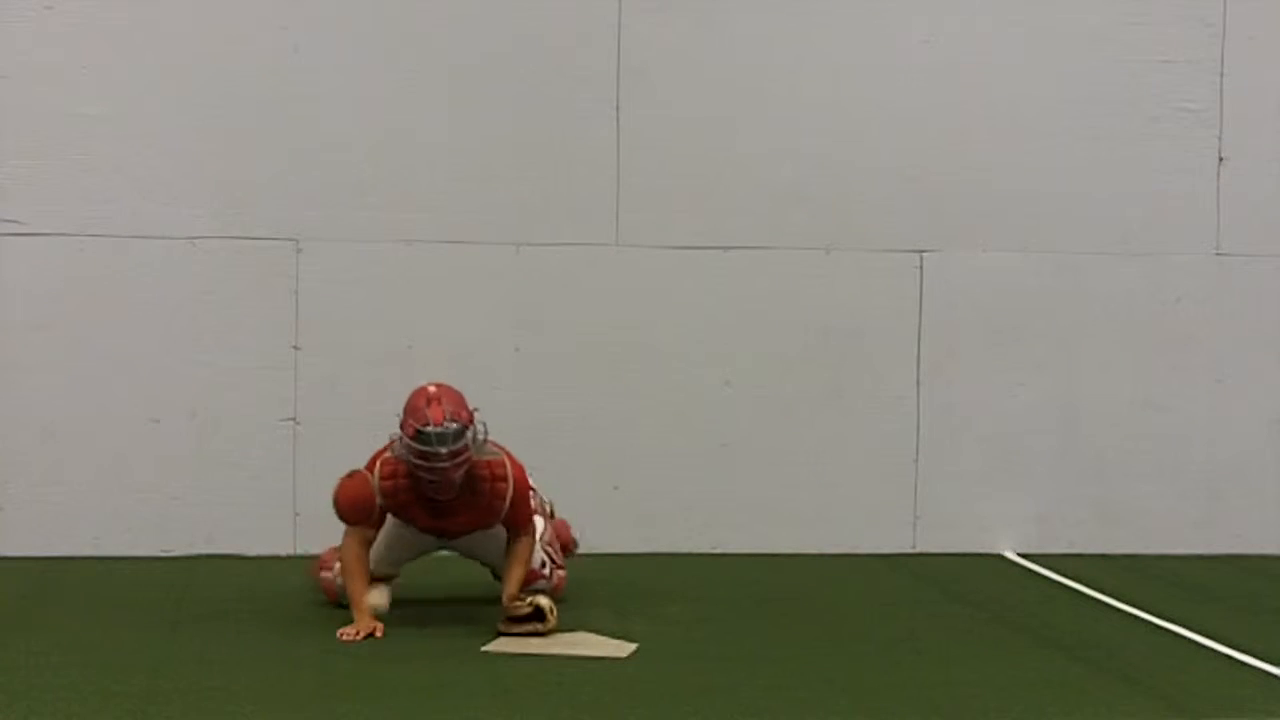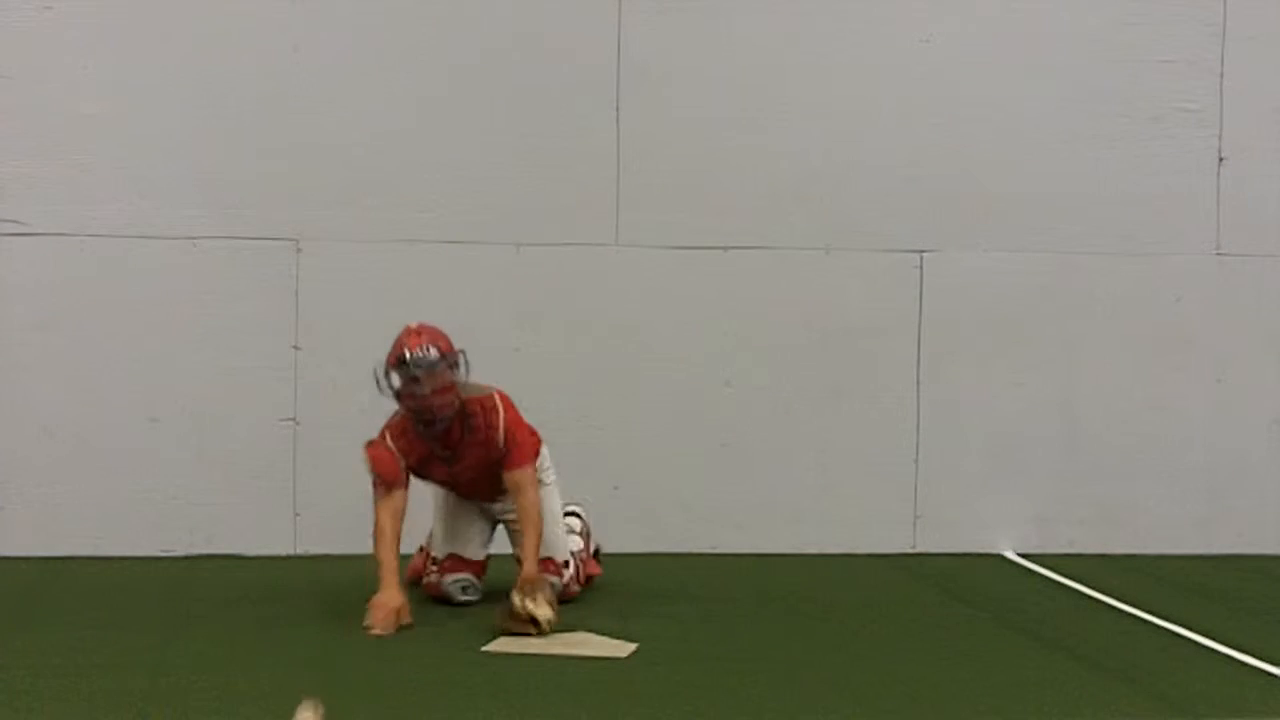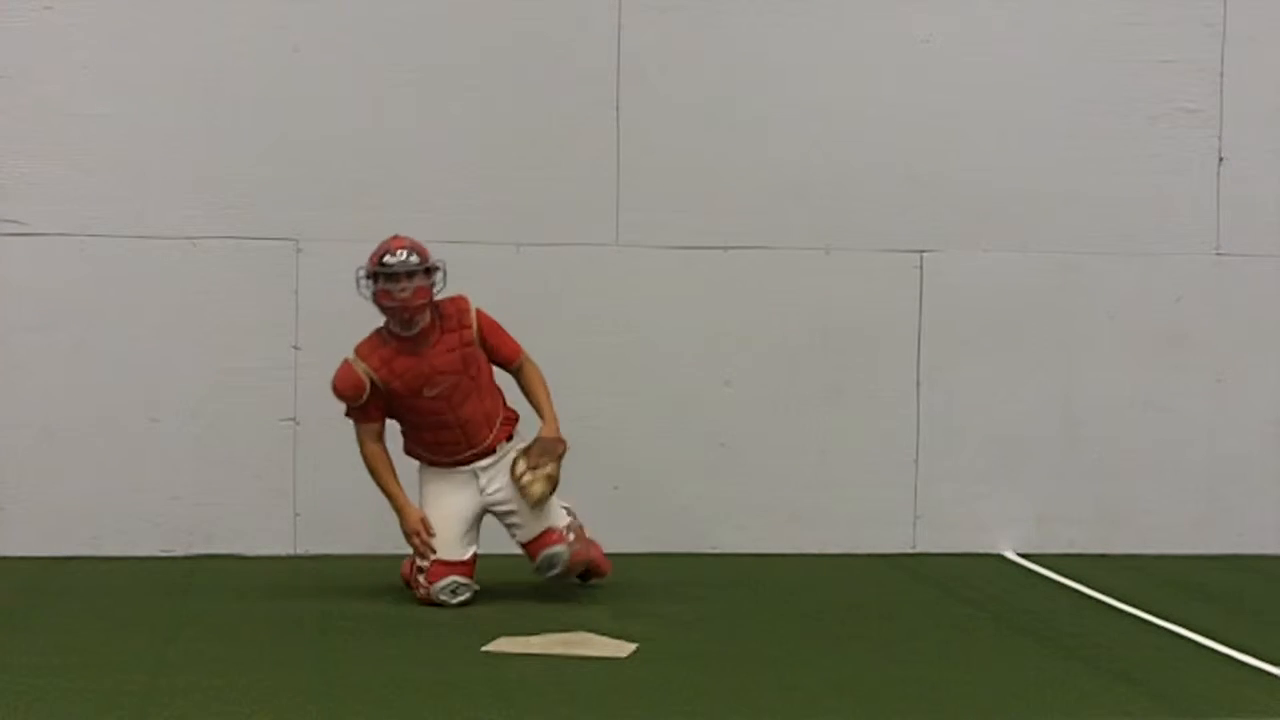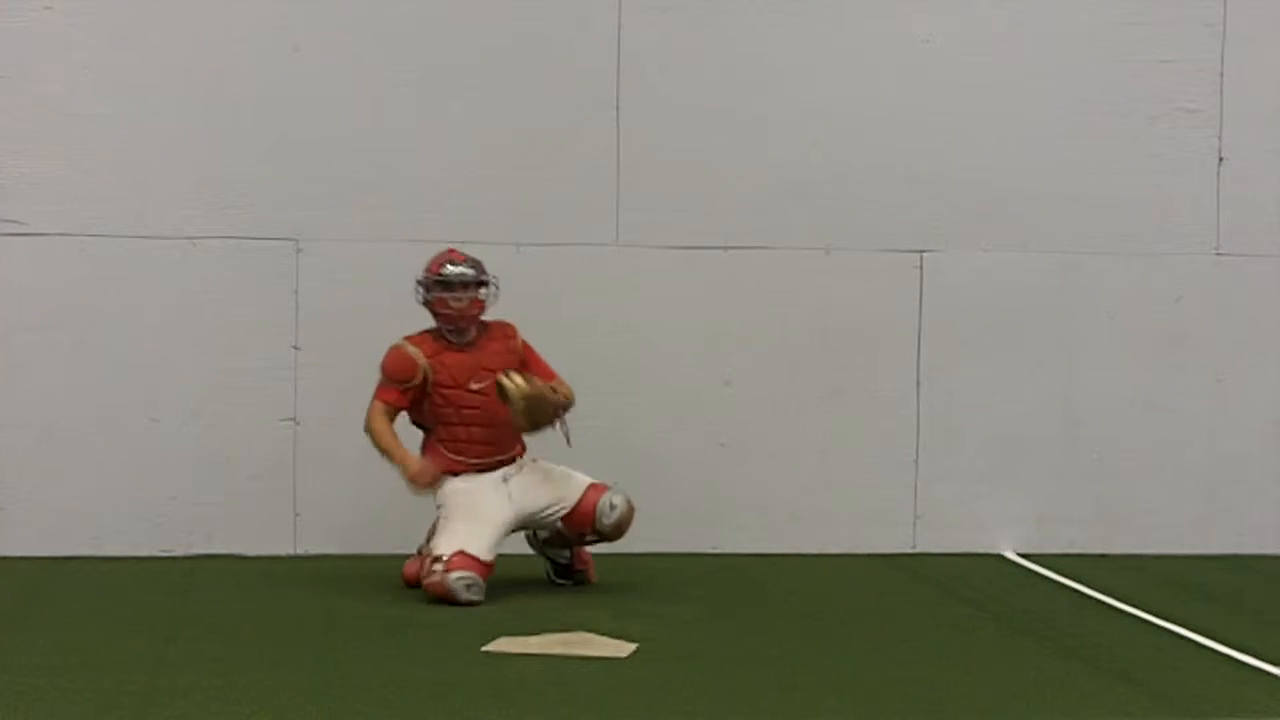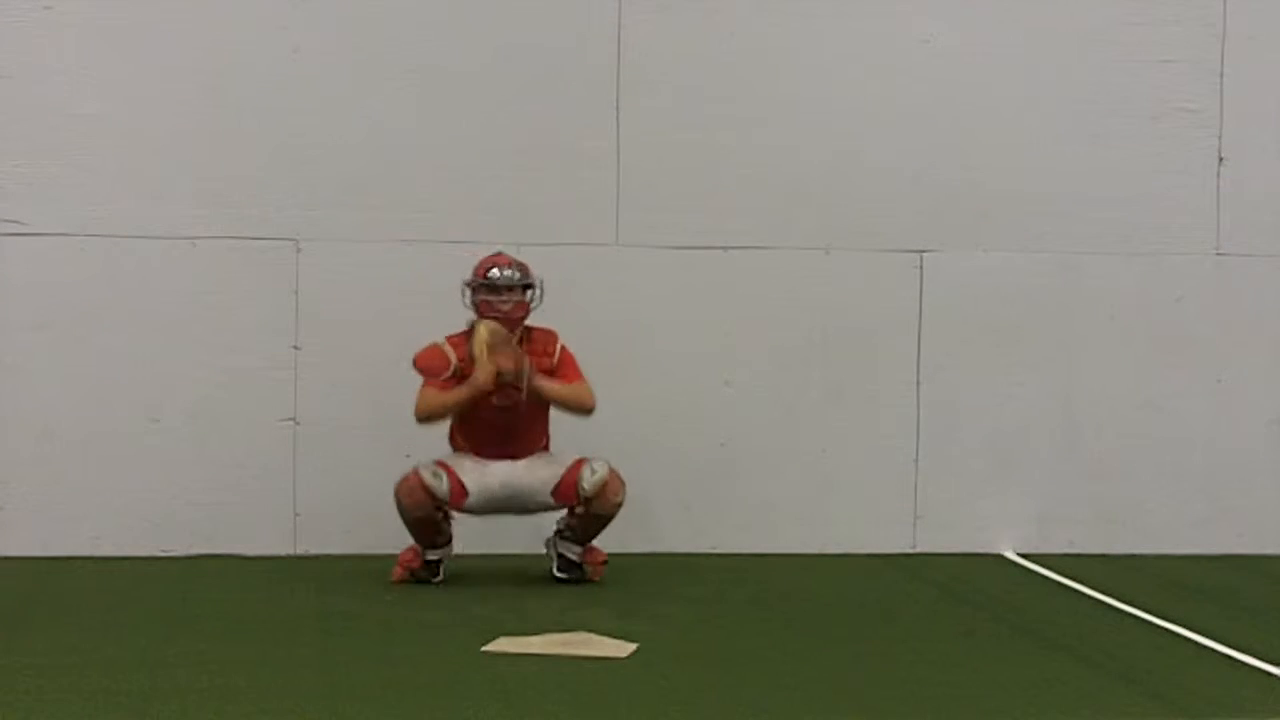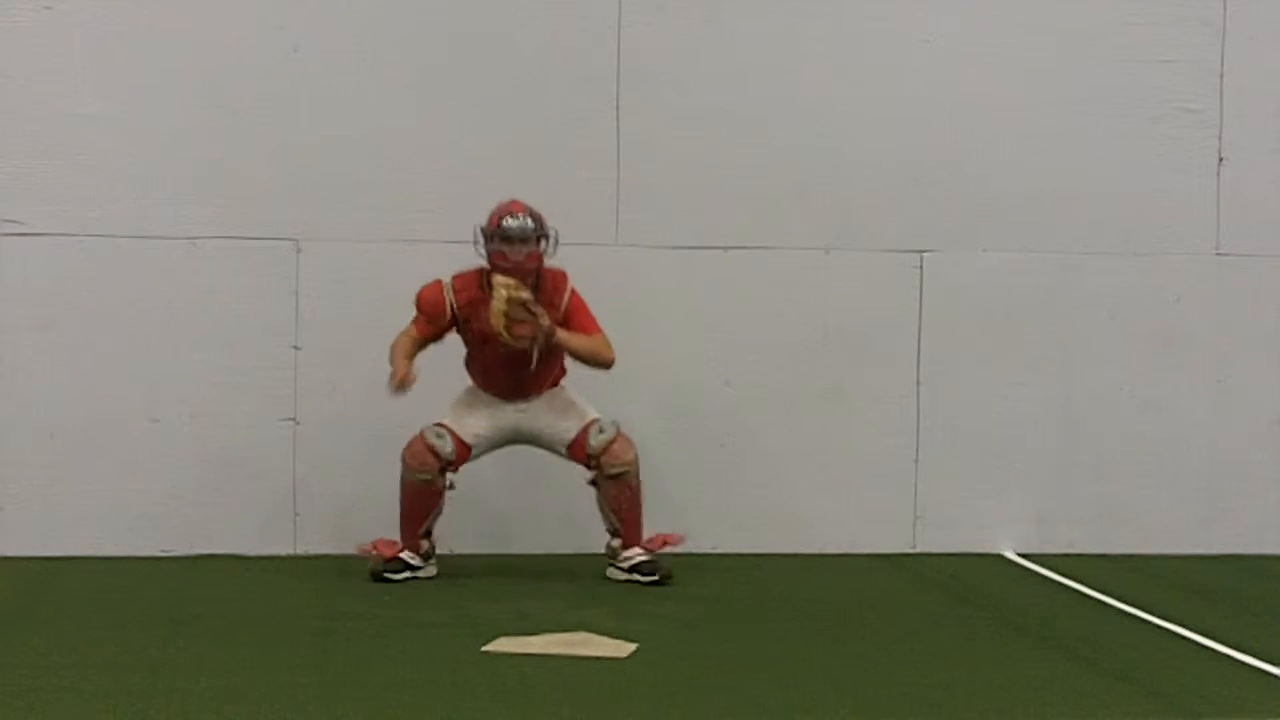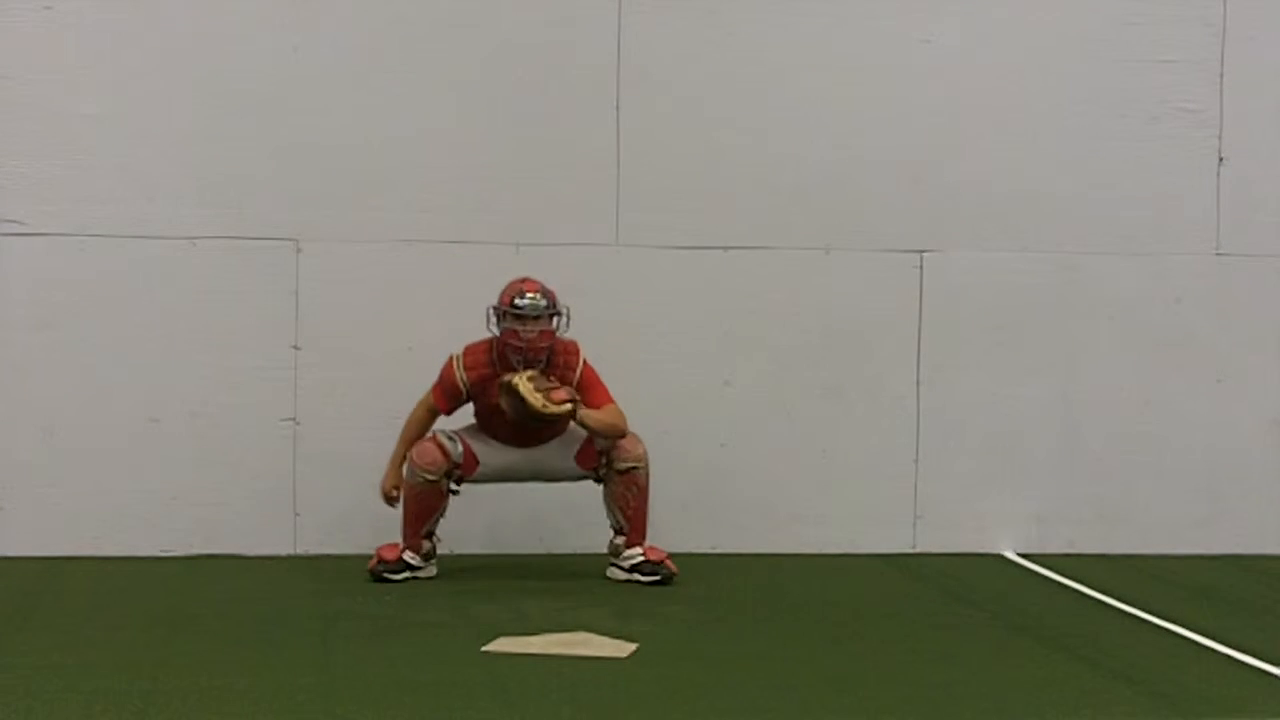
dt=0.4s
person 1, frame 1
left shoulder: (503, 473)
right shoulder: (384, 474)
left elbow: (521, 534)
right elbow: (355, 543)
left wrist: (510, 592)
right wrist: (362, 618)
right hip: (410, 522)
left knee: (545, 584)
right knee: (340, 588)
left ankle: (541, 522)
person 1, frame 2
left shoulder: (493, 411)
right shoulder: (395, 437)
left elbow: (524, 494)
right elbow: (387, 514)
left wrist: (530, 569)
right wrist: (388, 588)
left hip: (520, 478)
right hip: (459, 492)
left knee: (554, 585)
right knee: (455, 587)
left ankle: (573, 530)
right ankle: (435, 551)
person 1, frame 3
left shoulder: (465, 319)
right shoulder: (370, 363)
left elbow: (522, 366)
right elbow: (371, 442)
left wrist: (549, 424)
right wrist: (404, 508)
left hip: (504, 458)
right hip: (443, 477)
left knee: (561, 563)
right knee: (446, 591)
left ankle: (571, 539)
right ankle: (424, 555)
person 1, frame 4
left shoulder: (507, 338)
right shoulder: (417, 355)
left elbow: (565, 395)
right elbow: (376, 420)
left wrist: (554, 394)
right wrist: (407, 461)
left hip: (522, 474)
right hip: (464, 487)
left knee: (616, 512)
right knee: (456, 586)
left ankle: (554, 544)
right ankle: (437, 551)
person 1, frame 5
left shoulder: (548, 346)
right shoulder: (456, 350)
left elbow: (587, 403)
right elbow: (423, 412)
left wrist: (533, 380)
right wrist: (470, 389)
left hip: (534, 465)
right hip: (475, 467)
left knee: (608, 486)
right knee: (412, 489)
left ankle: (569, 545)
right ankle: (432, 551)
person 1, frame 6
left shoulder: (558, 290)
right shoulder: (461, 292)
left elbow: (605, 356)
right elbow: (410, 336)
left wrist: (553, 333)
right wrist: (400, 366)
left hip: (547, 402)
right hip: (486, 403)
left knee: (617, 449)
right knee: (421, 454)
left ankle: (628, 552)
right ankle: (414, 553)
person 1, frame 7
left shoulder: (569, 360)
right shoulder: (471, 363)
left elbow: (618, 426)
right elbow: (428, 409)
left wrist: (577, 413)
right wrist: (394, 466)
left hip: (555, 448)
right hip: (492, 449)
left knee: (628, 450)
right knee: (426, 457)
left ankle: (629, 553)
right ankle: (416, 553)
